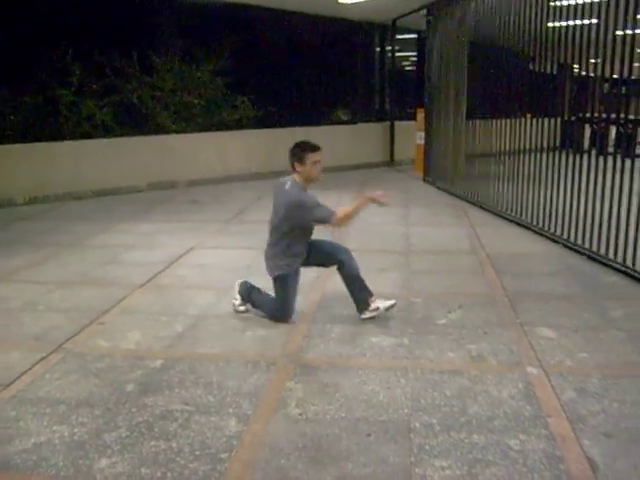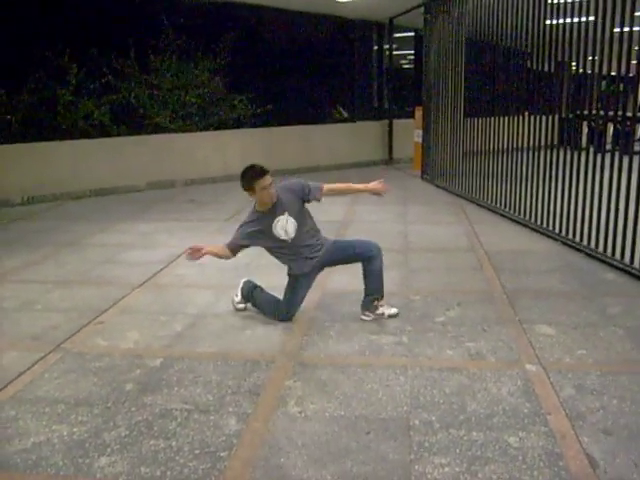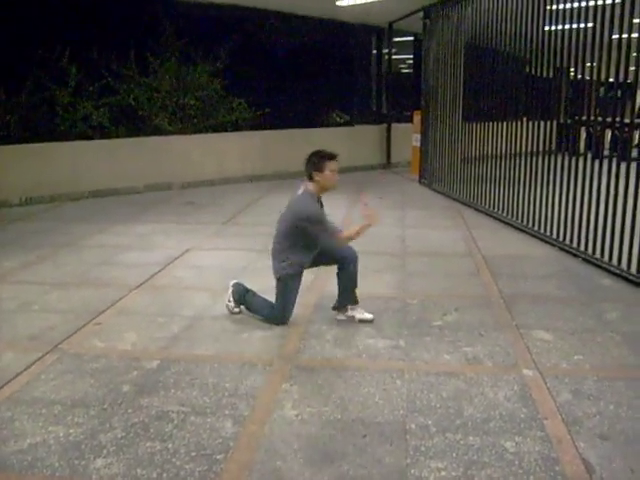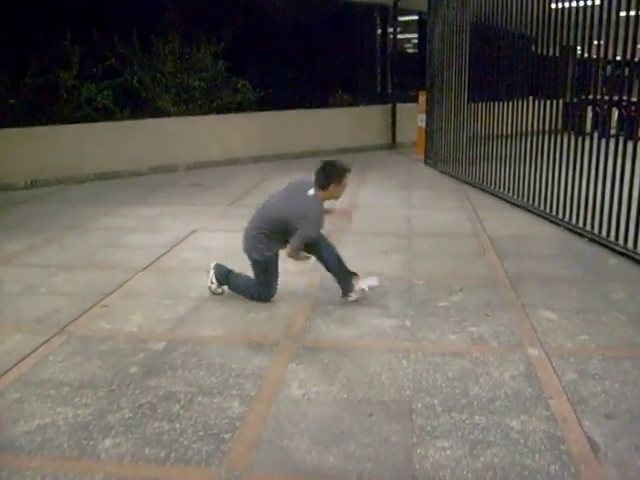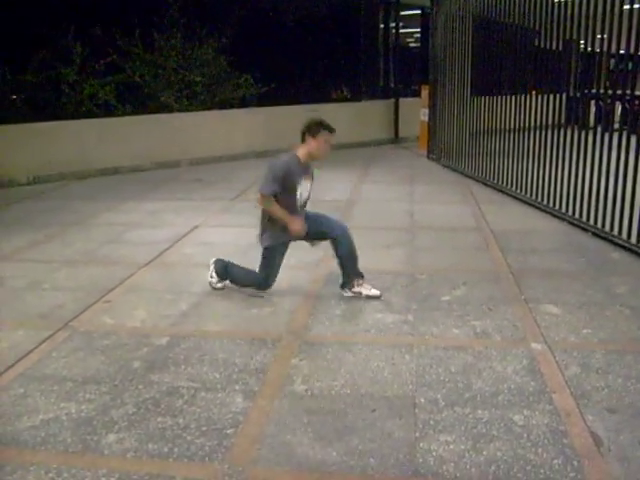
dt=0.4s
person 1, frame 1
left shoulder: (285, 183)
right shoulder: (299, 198)
right elbow: (337, 221)
left wrist: (319, 217)
right wrist: (367, 199)
left hip: (299, 247)
right hip: (284, 259)
left knee: (342, 254)
right knee: (282, 315)
left ankle: (367, 304)
right ankle: (245, 290)
person 1, frame 2
left shoulder: (289, 189)
right shoulder: (251, 225)
left elbow: (326, 190)
right elbow: (228, 251)
left wrist: (365, 188)
right wrist: (206, 250)
left hip: (323, 248)
right hip: (303, 264)
left knee: (372, 250)
right knee: (283, 315)
left ankle: (372, 306)
right ankle: (248, 290)
person 1, frame 3
left shoulder: (310, 192)
right shoulder: (308, 207)
right elbow: (339, 239)
right wrist: (366, 223)
left hip: (308, 250)
right hip: (289, 261)
left knee: (349, 256)
right knee: (279, 318)
left ankle: (346, 307)
right ankle: (239, 293)
person 1, frame 4
left shoulder: (308, 183)
right shoulder: (312, 219)
right elbow: (292, 252)
left wrist: (328, 211)
right wrist: (303, 257)
left hip: (273, 228)
right hip: (259, 240)
left knee: (323, 247)
right knee: (265, 294)
left ankle: (350, 285)
right ankle: (221, 274)
person 1, frame 5
left shoulder: (307, 168)
right shoulder: (283, 165)
right elbow: (263, 198)
left wrist: (311, 234)
right wrist: (290, 221)
left hip: (297, 219)
right hip: (277, 228)
left knee: (340, 232)
right knee: (264, 283)
left ankle: (353, 283)
right ankle: (220, 268)
